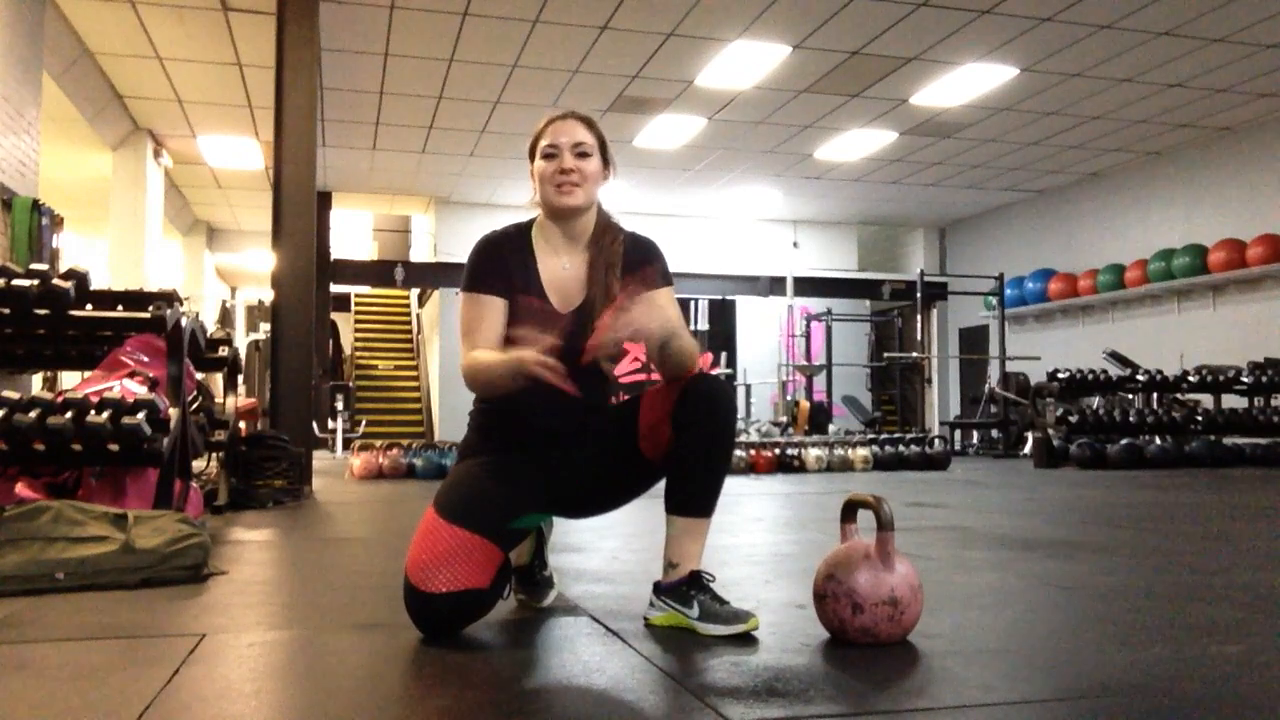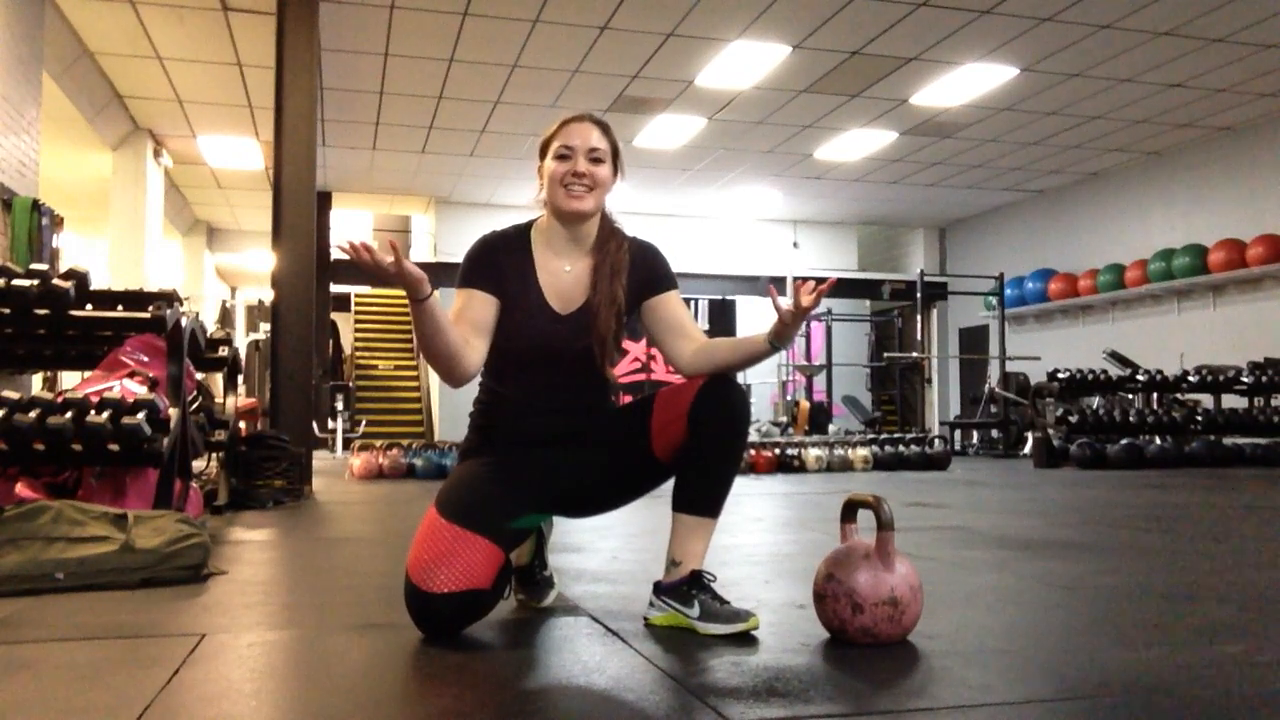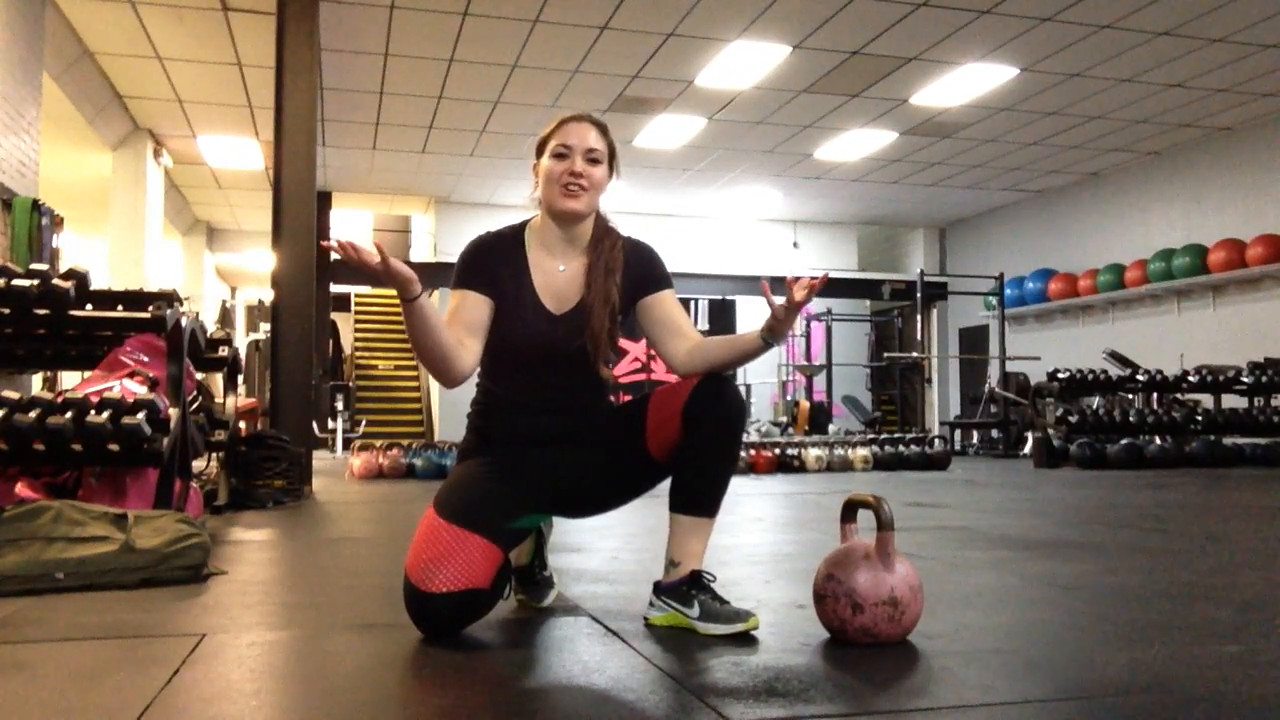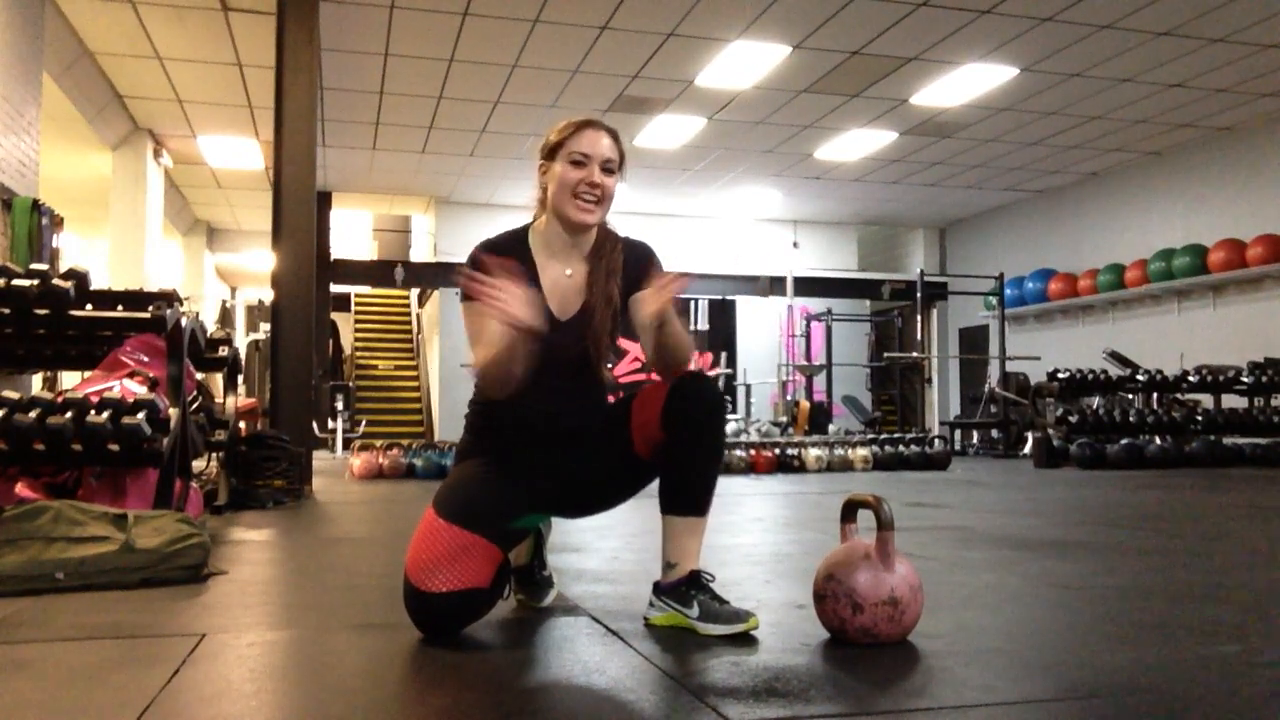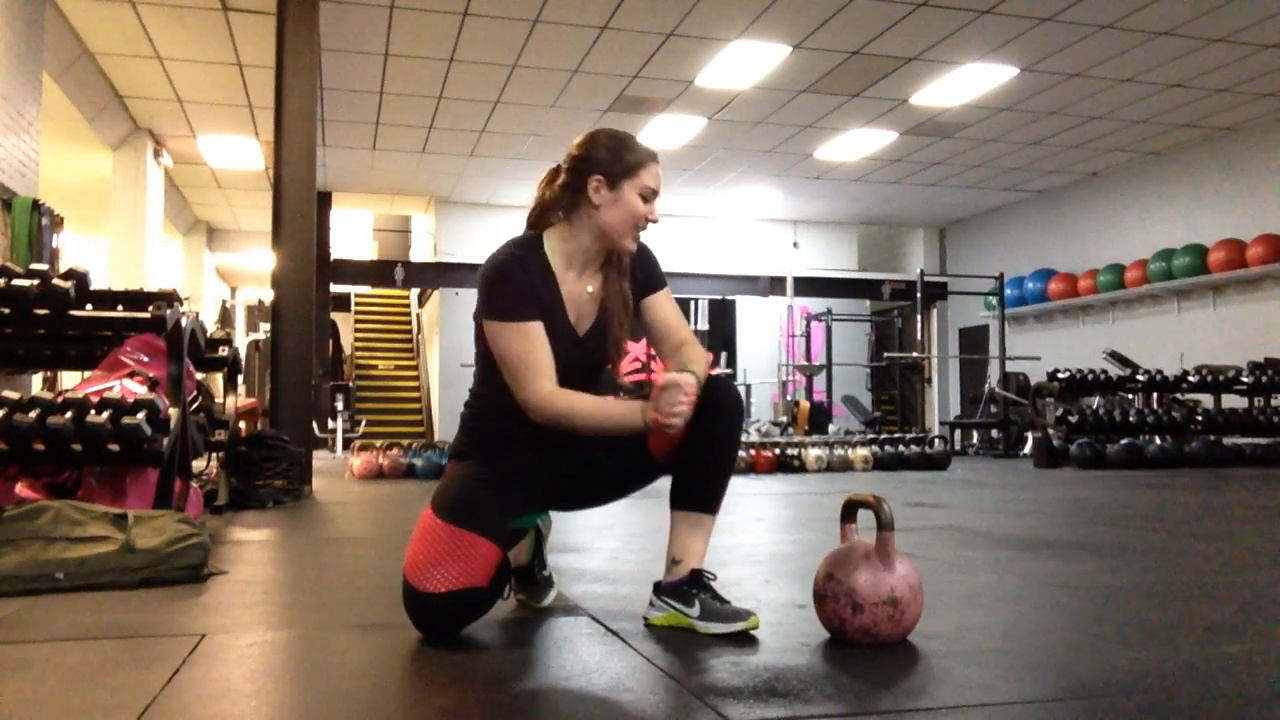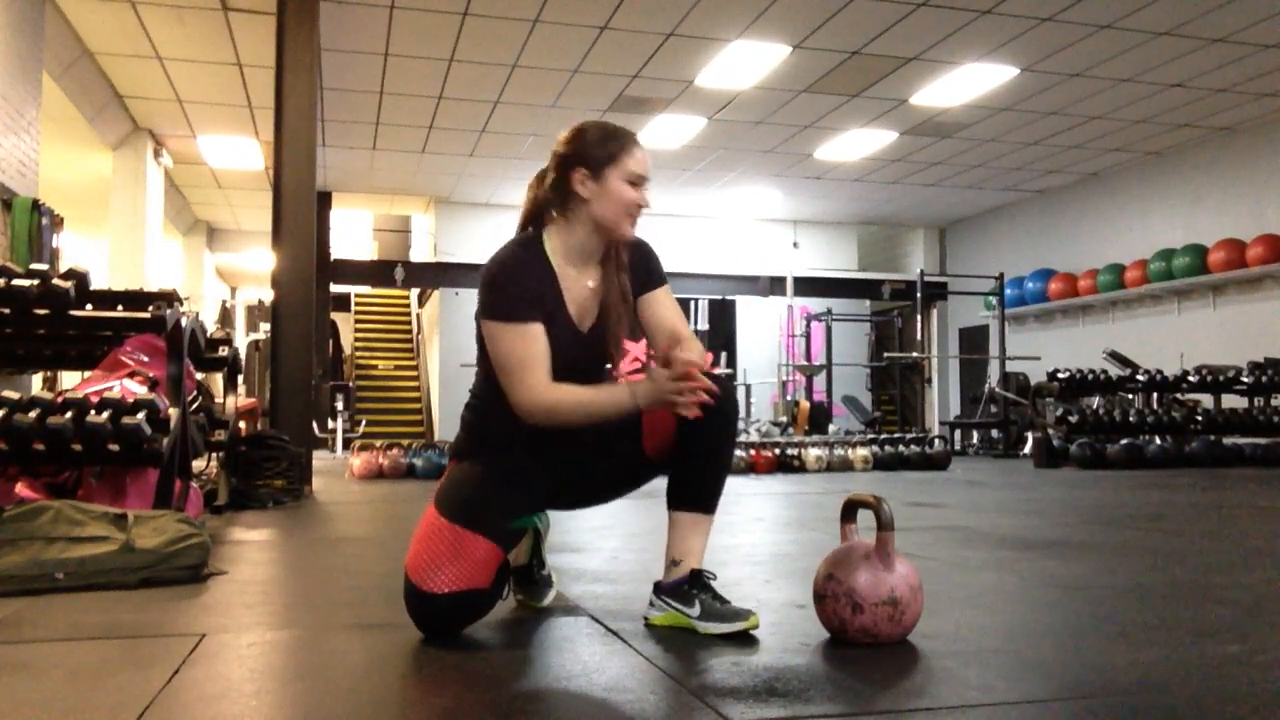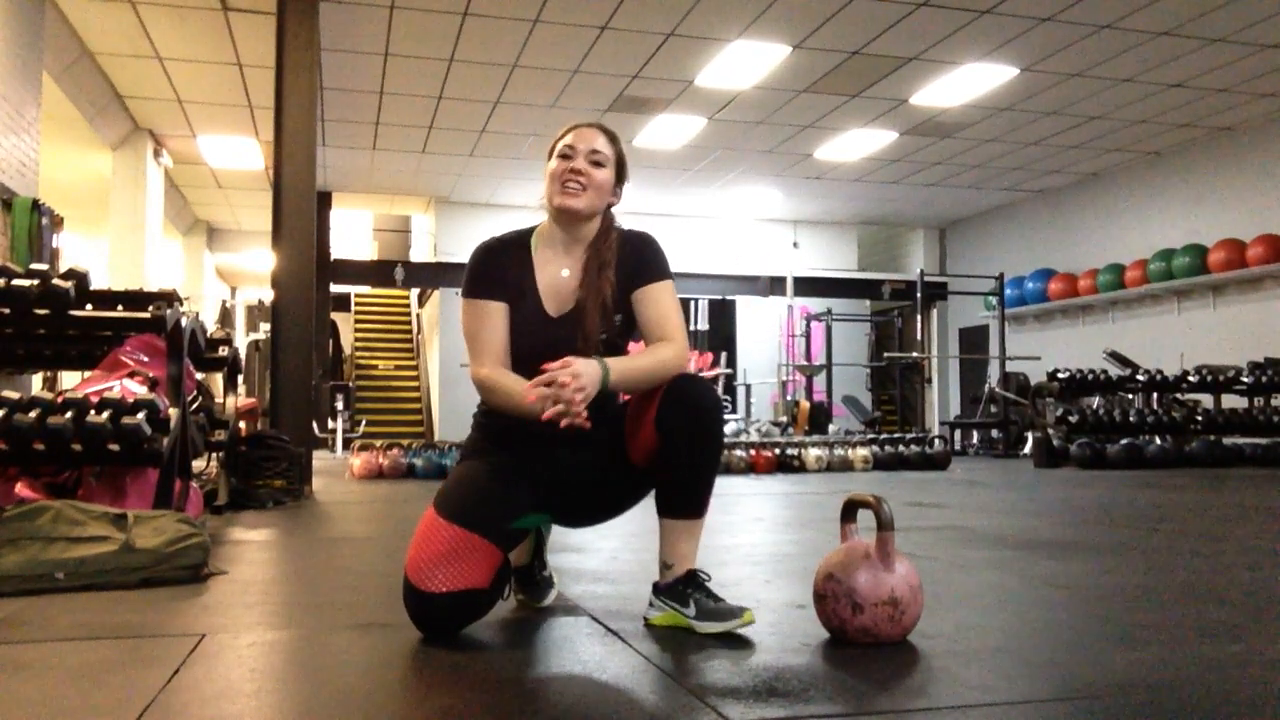
dt=0.7s
person 1, frame 1
left shoulder: (636, 254)
right shoulder: (497, 253)
left elbow: (681, 361)
right elbow: (478, 369)
left wrist: (659, 330)
right wrist: (523, 360)
left hip: (595, 447)
right hip: (507, 453)
left knee: (708, 397)
right knee: (436, 608)
left ankle: (678, 591)
right ankle: (523, 543)
person 1, frame 2
left shoulder: (638, 261)
right shoulder: (496, 254)
left elbow: (691, 354)
right elbow: (460, 366)
left wrist: (775, 337)
right wrist: (419, 292)
left hip: (595, 449)
right hip: (505, 456)
left knee: (722, 401)
right knee: (437, 607)
left ankle: (678, 589)
right ankle: (524, 543)
person 1, frame 3
left shoulder: (634, 261)
right shoulder: (490, 255)
left elbow: (687, 354)
right elbow: (454, 367)
left wrist: (770, 333)
right wrist: (410, 292)
left hip: (593, 449)
right hip: (504, 456)
left knee: (717, 400)
right knee: (438, 608)
left ankle: (680, 589)
right ankle: (523, 545)
person 1, frame 4
left shoulder: (633, 260)
right shoulder: (498, 259)
left elbow: (672, 362)
right elbow: (495, 380)
left wrist: (660, 320)
right wrist: (522, 329)
left hip: (590, 448)
right hip: (504, 455)
left knee: (698, 397)
right knee: (436, 608)
left ankle: (679, 589)
right ankle: (523, 542)
person 1, frame 5
left shoulder: (634, 263)
right shoulder: (512, 270)
left elbow: (684, 346)
right elbow: (540, 398)
left wrist: (684, 382)
right wrist: (652, 412)
left hip: (584, 446)
right hip: (502, 455)
left knee: (716, 400)
right knee: (436, 607)
left ankle: (680, 589)
right ankle: (522, 542)
person 1, frame 6
left shoulder: (635, 260)
right shoulder: (513, 271)
left elbow: (685, 344)
right elbow: (534, 400)
left wrist: (676, 365)
right wrist: (645, 391)
left hip: (586, 444)
right hip: (504, 455)
left knee: (710, 400)
right knee: (438, 608)
left ankle: (679, 588)
right ankle: (521, 541)
person 1, frame 7
left shoulder: (637, 254)
right shoulder: (496, 260)
left elbow: (673, 352)
right elbow: (488, 374)
left wrist: (597, 375)
right wrist: (546, 399)
left hip: (598, 452)
right hip: (510, 452)
left knee: (693, 399)
right knee: (435, 606)
left ankle: (678, 589)
right ankle: (524, 545)
